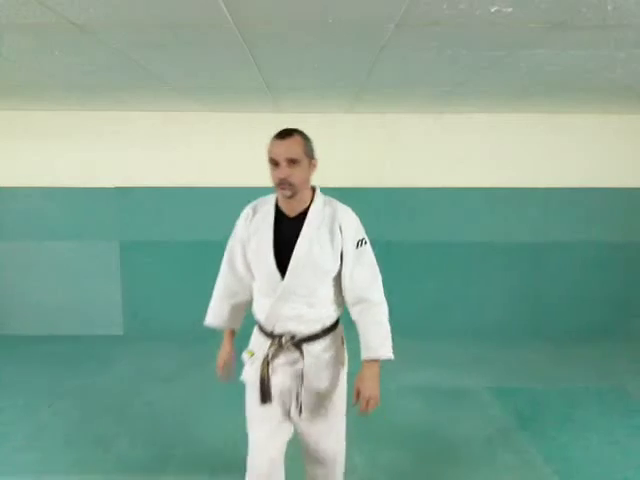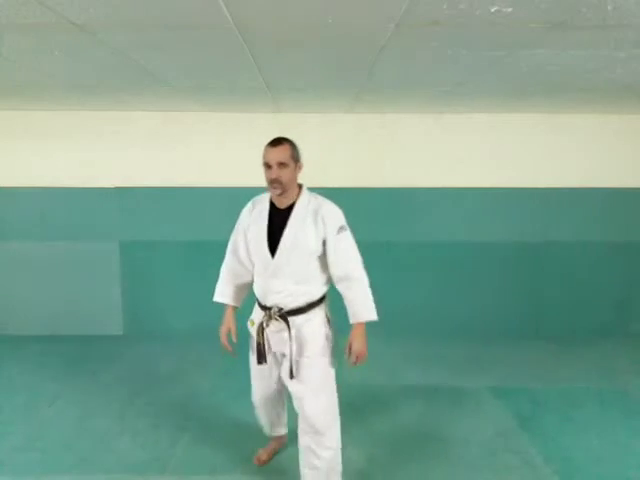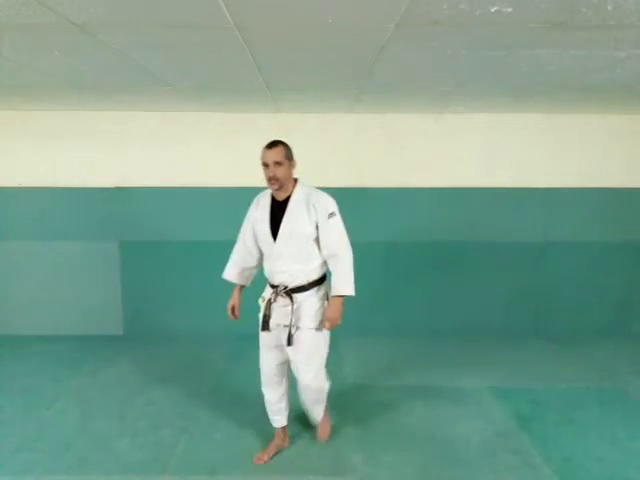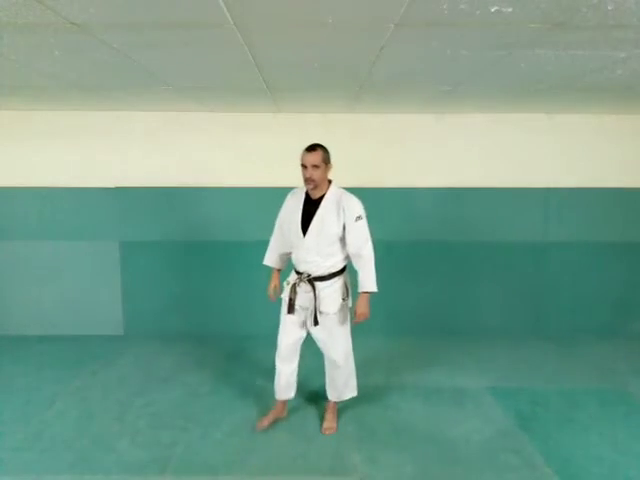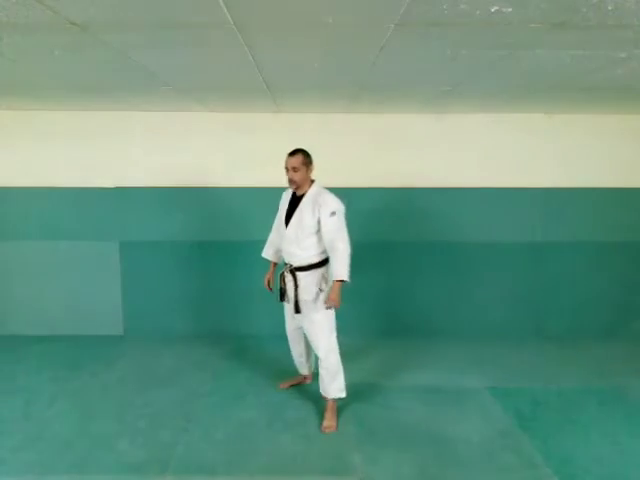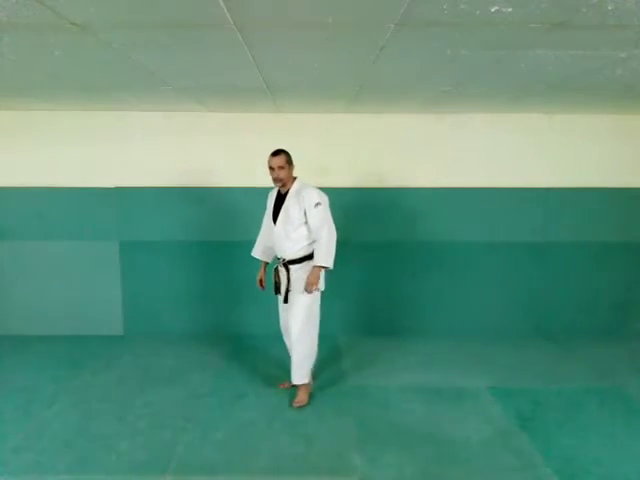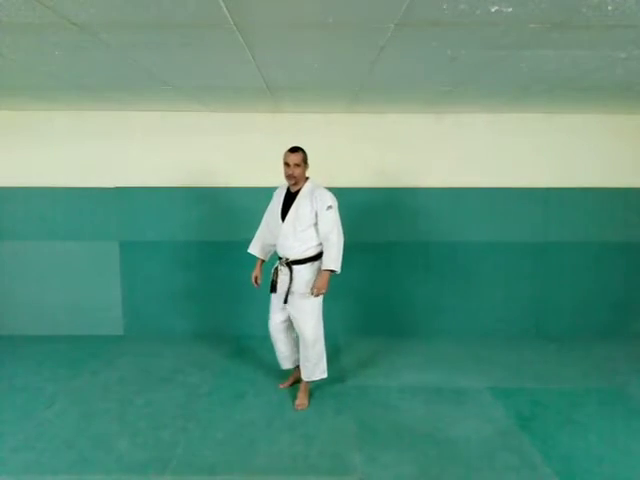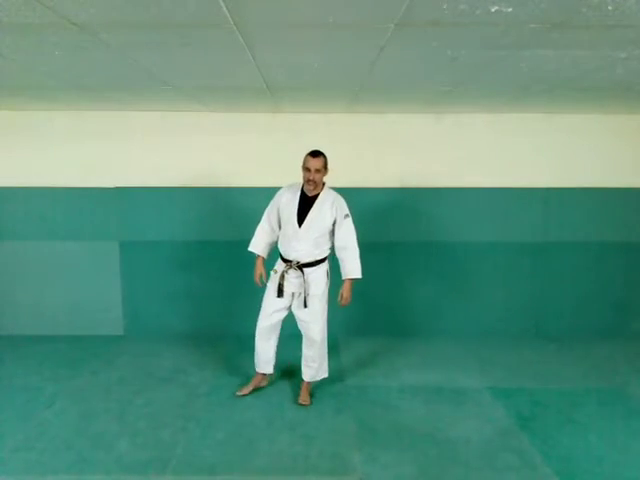
dt=0.5s
person 1, frame 1
left shoulder: (341, 221)
right shoulder: (253, 216)
left elbow: (366, 295)
right elbow: (234, 280)
left wrist: (370, 367)
right wrist: (228, 340)
left hip: (321, 354)
right hip: (267, 351)
left knee: (325, 450)
person 1, frame 2
left shoulder: (324, 213)
right shoulder: (252, 211)
left elbow: (349, 270)
right elbow: (237, 264)
left wrist: (358, 328)
right wrist: (229, 313)
left hip: (308, 325)
right hip: (265, 322)
left knee: (318, 412)
right knee: (264, 395)
right ankle: (277, 435)
person 1, frame 3
left shoulder: (319, 202)
right shoulder: (260, 204)
left elbow: (339, 253)
right elbow: (247, 249)
left wrist: (337, 300)
right wrist: (237, 291)
left hip: (310, 301)
right hip: (274, 300)
left knee: (309, 374)
right knee: (271, 372)
left ankle: (321, 414)
right ankle: (281, 435)
person 1, frame 4
left shoulder: (347, 204)
right shoulder: (294, 198)
left elbow: (362, 251)
right elbow: (282, 237)
left wrist: (363, 296)
right wrist: (275, 274)
left hip: (330, 288)
right hip: (297, 285)
left knee: (336, 350)
right knee: (286, 345)
left ankle: (332, 407)
right ankle: (280, 406)
person 1, frame 5
left shoulder: (326, 202)
right shoulder: (287, 196)
left elbow: (339, 245)
left wrist: (336, 285)
right wrist: (271, 267)
left hip: (313, 279)
right hip: (289, 277)
left knee: (323, 340)
right knee: (294, 331)
left ankle: (331, 405)
right ankle: (304, 374)
person 1, frame 6
left shoulder: (310, 195)
right shoulder: (273, 196)
left elbow: (325, 234)
right elbow: (268, 233)
left wrist: (317, 270)
right wrist: (263, 266)
left hip: (306, 271)
right hip: (284, 271)
left knee: (300, 328)
right knee: (288, 327)
left ankle: (303, 385)
right ankle: (302, 376)
person 1, frame 7
left shoulder: (321, 197)
right shoulder: (280, 194)
left elbow: (333, 238)
right elbow: (268, 230)
left wrist: (325, 274)
right wrist: (259, 263)
left hip: (308, 272)
right hip: (283, 270)
left knee: (308, 330)
right knee: (278, 325)
left ankle: (306, 384)
right ankle: (297, 369)
person 1, frame 8
left shoulder: (335, 203)
right shoulder: (285, 194)
left elbow: (346, 243)
right elbow: (268, 227)
left wrist: (348, 282)
right wrist: (260, 260)
left hip: (314, 275)
right hip: (284, 271)
left knee: (314, 331)
right knee: (266, 323)
left ankle: (307, 383)
right ankle: (262, 375)
